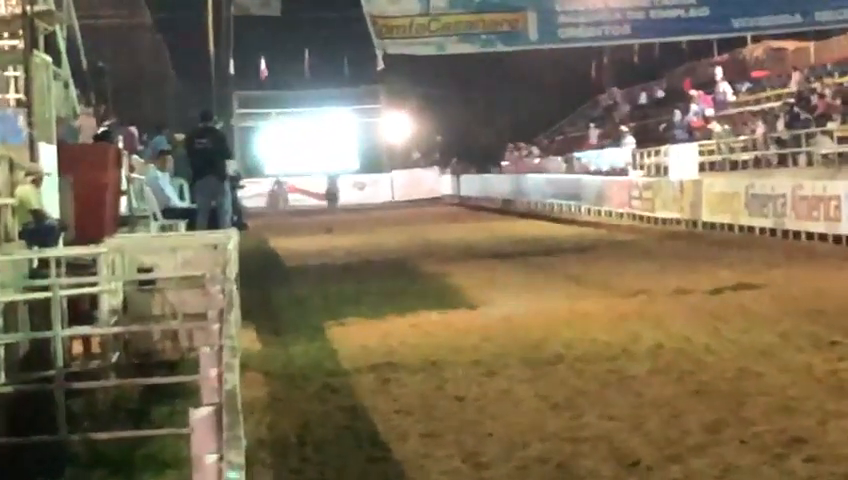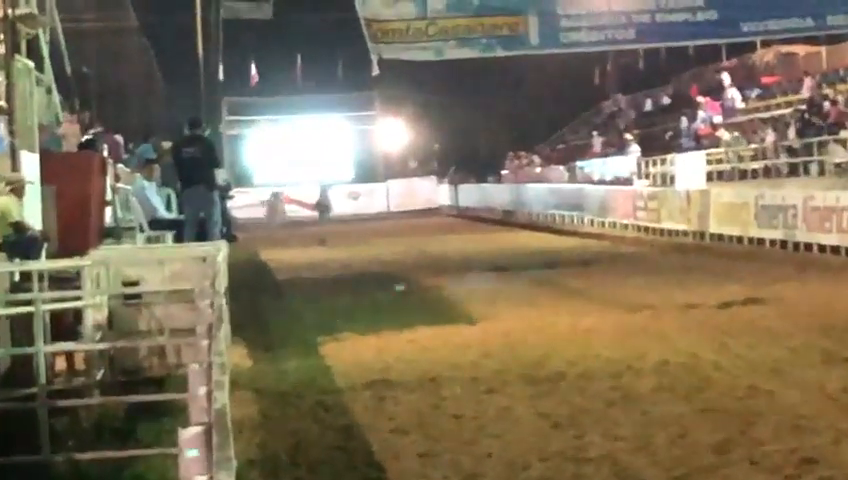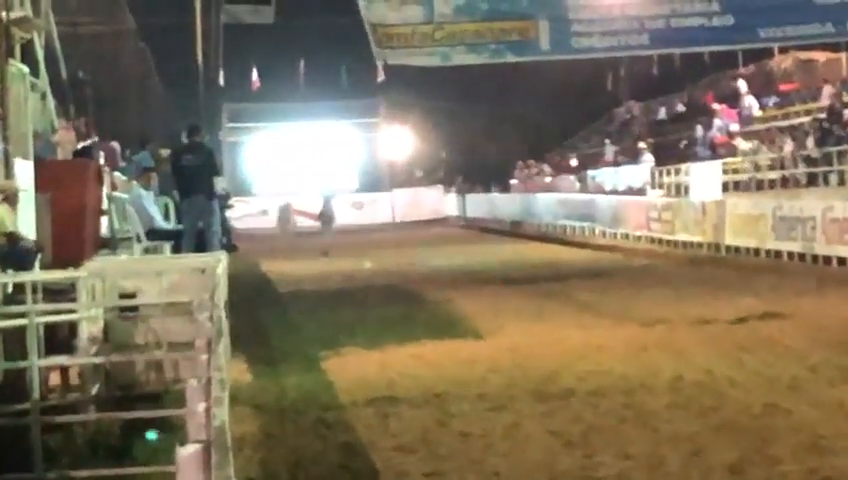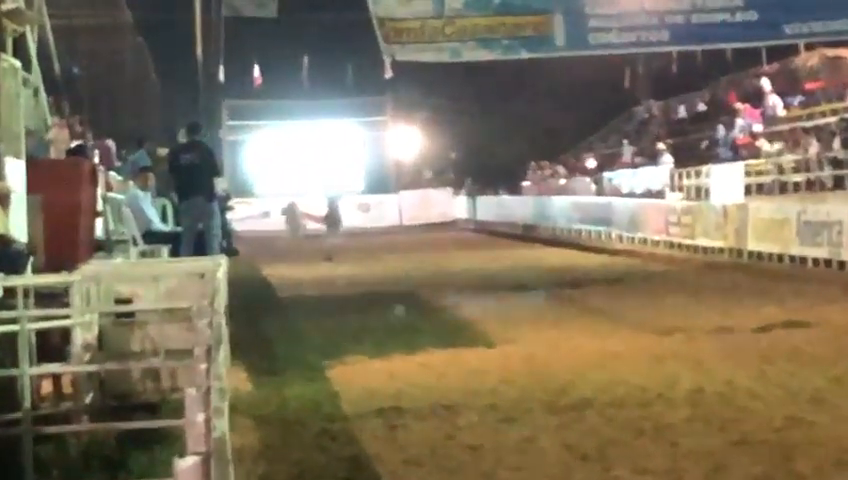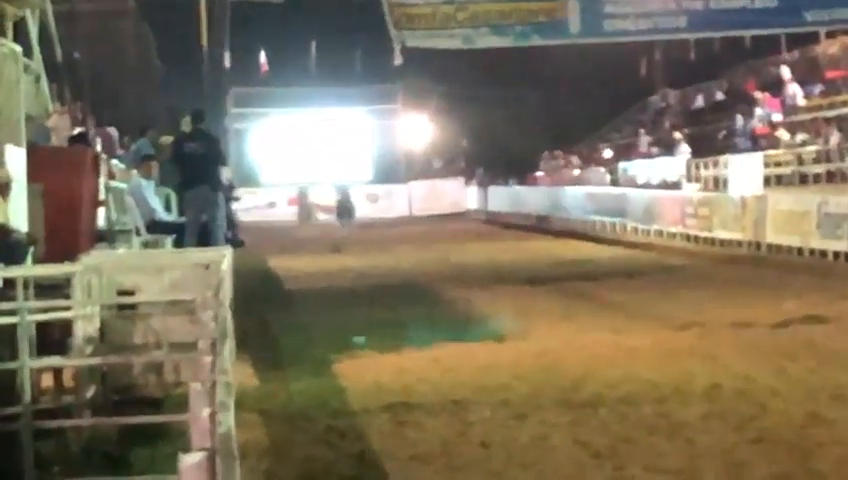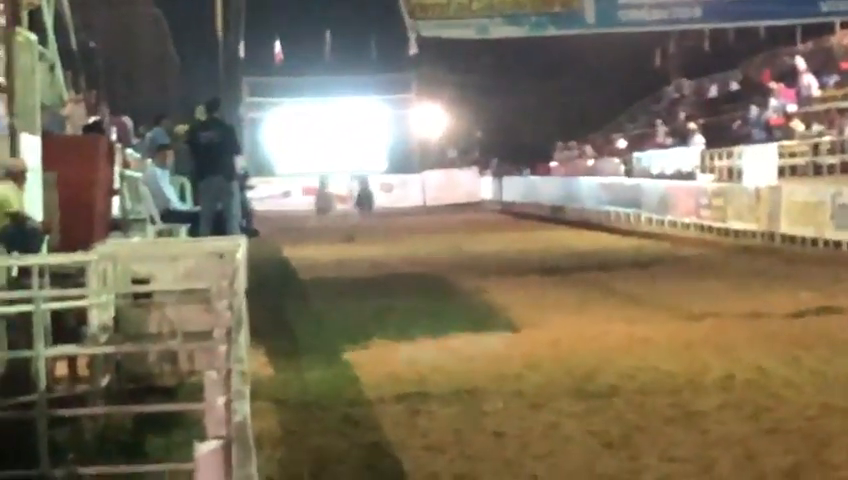
dt=0.3s
person 1, frame 1
left shoulder: (191, 137)
right shoulder: (218, 135)
left elbow: (189, 156)
right elbow: (227, 155)
left hip: (199, 178)
right hip: (218, 176)
left knee: (202, 211)
right knee: (224, 210)
person 1, frame 2
left shoulder: (178, 145)
right shoulder: (206, 143)
left elbow: (176, 165)
right elbow: (216, 164)
left hip: (187, 188)
right hip: (207, 186)
left knee: (190, 222)
right knee: (213, 221)
person 1, frame 3
left shoulder: (177, 153)
right shoulder: (206, 150)
left elbow: (175, 174)
right elbow: (215, 173)
left hip: (186, 197)
right hip: (206, 195)
left knee: (188, 232)
right knee: (212, 232)
person 1, frame 4
left shoulder: (175, 152)
right shoulder: (206, 149)
left elbow: (172, 174)
right elbow: (216, 173)
left hip: (185, 198)
right hip: (206, 197)
left knee: (187, 235)
right knee: (212, 235)
person 1, frame 5
left shoulder: (180, 141)
right shoulder: (211, 139)
left elbow: (176, 163)
right elbow: (221, 162)
left hip: (189, 188)
right hip: (211, 187)
left knee: (191, 227)
right knee: (217, 226)
person 1, frame 6
left shoulder: (195, 130)
right shoulder: (227, 128)
left elbow: (191, 152)
right elbow: (236, 151)
left hip: (204, 177)
right hip: (225, 176)
left knee: (205, 215)
right knee: (232, 214)
